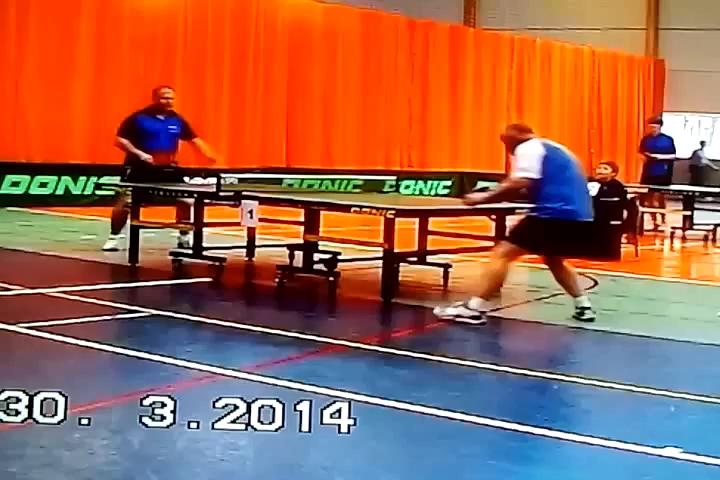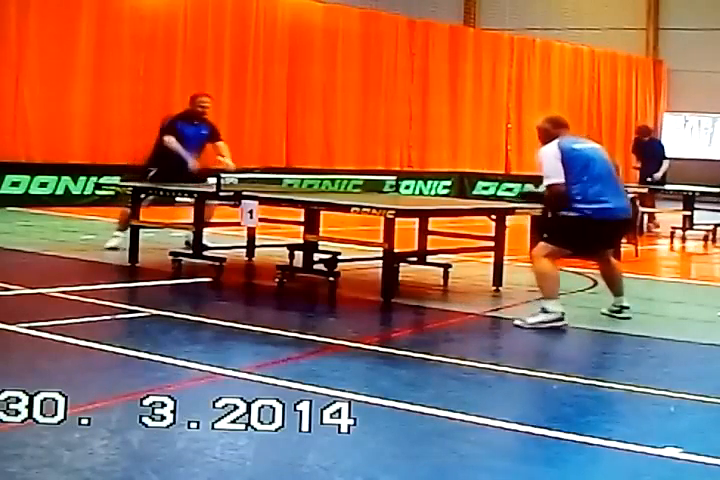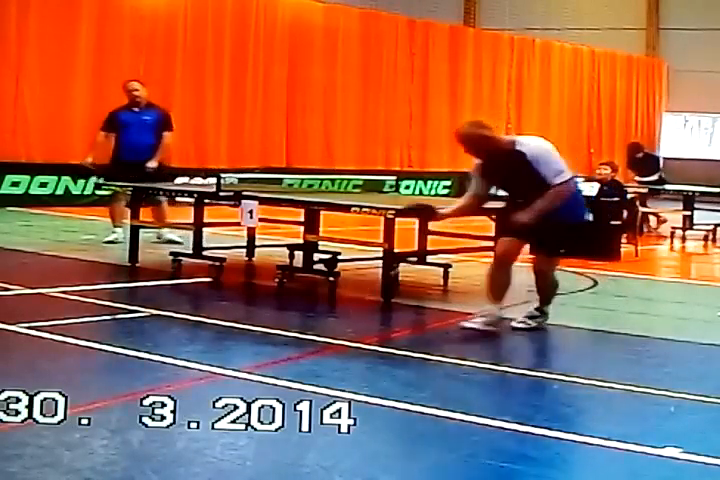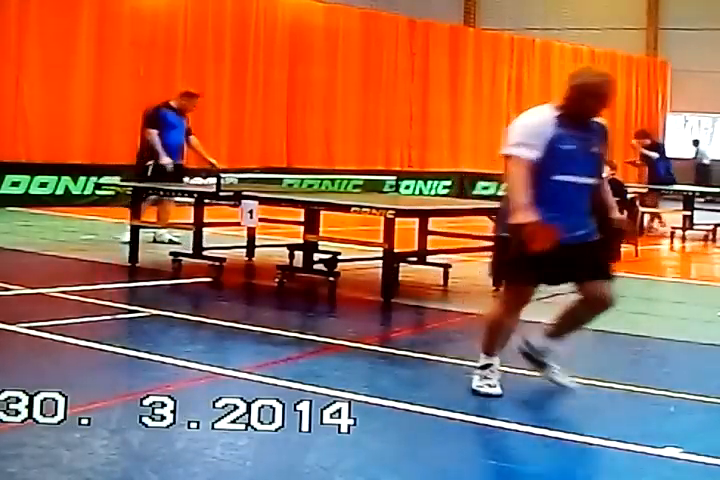
dt=1s
person 1, frame 1
left shoulder: (528, 147)
right shoulder: (557, 150)
left elbow: (521, 183)
left wrist: (484, 197)
left hip: (554, 215)
right hip: (579, 217)
left knee: (502, 254)
right knee: (554, 260)
left ankle: (474, 309)
right ankle: (583, 306)
person 1, frame 2
left shoulder: (551, 149)
right shoulder: (593, 146)
left elbow: (558, 190)
left wrist: (550, 213)
left hip: (588, 214)
right hip: (620, 212)
left knee: (541, 255)
right knee: (603, 256)
left ankle: (552, 310)
right ankle: (620, 304)
person 1, frame 3
left shoulder: (534, 149)
right shoulder: (483, 165)
left elbow: (564, 187)
right elbow: (474, 198)
left wrist: (531, 214)
right wrist: (447, 212)
left hip: (562, 215)
right hip: (521, 211)
left knee: (543, 268)
right knee: (503, 254)
left ankle: (542, 311)
right ankle: (492, 314)
person 1, frame 4
left shoulder: (598, 131)
right shoulder: (536, 122)
right elbow: (516, 168)
left wrist: (613, 212)
right wrist: (521, 211)
left hip: (580, 231)
right hip: (535, 228)
left knee: (601, 296)
right knee: (514, 299)
left ankle: (540, 345)
right ankle: (487, 367)
person 2, frame 1
left shoulder: (178, 120)
right shoulder: (137, 118)
left elbow: (194, 139)
right elbow: (120, 140)
left wrist: (209, 154)
right wrist: (139, 153)
left hip: (168, 170)
right hip: (140, 169)
left knee: (185, 202)
right knee: (124, 202)
left ankle: (185, 238)
right ankle: (113, 238)
person 2, frame 2
left shoulder: (208, 126)
right shoulder: (175, 122)
left elbow: (219, 144)
right elbow: (168, 140)
left wrist: (226, 158)
right wrist: (187, 158)
left hip: (188, 173)
right hip: (161, 170)
right ankle: (118, 236)
person 2, frame 3
left shoulder: (160, 113)
right shoulder: (117, 114)
left elbow: (166, 138)
right elbow: (104, 135)
left wrist: (155, 160)
right wrist: (91, 156)
left hip: (149, 165)
right hip: (122, 163)
left knee: (158, 198)
right knee: (117, 196)
left ankle: (163, 231)
right ankle: (118, 232)
person 2, frame 4
left shoulder: (183, 117)
right shoulder: (157, 112)
left elbow: (190, 139)
right elbow: (151, 134)
left wrist: (206, 157)
right wrist: (162, 156)
left hip: (175, 163)
right hip: (154, 162)
left knee: (168, 197)
left ankle: (161, 232)
